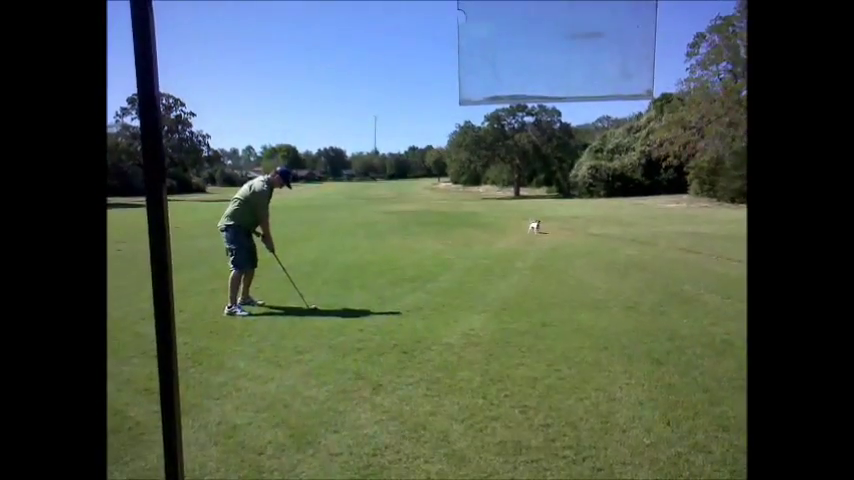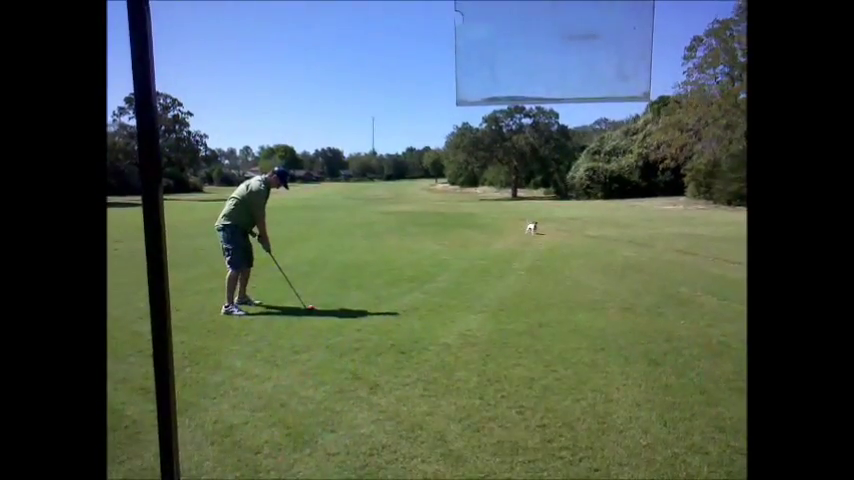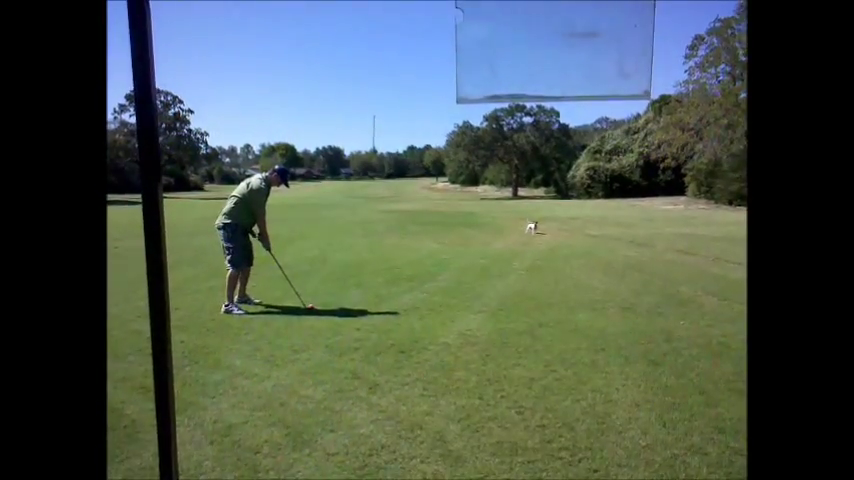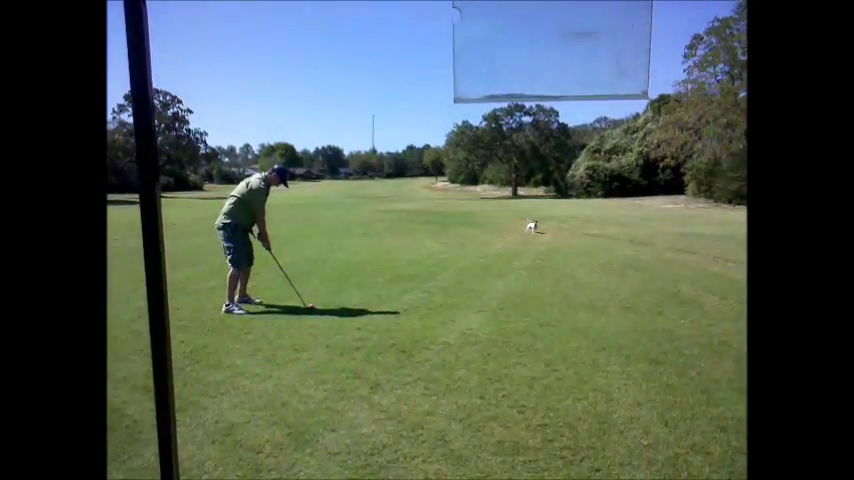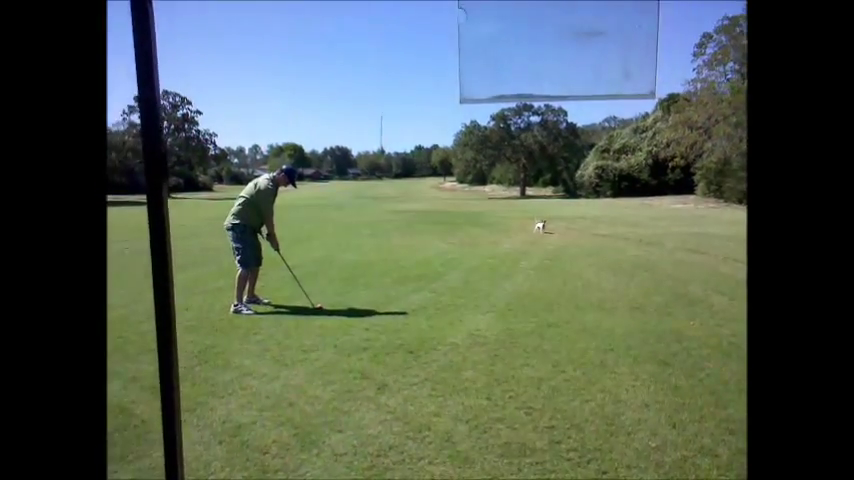
dt=0.1s
person 1, frame 1
left shoulder: (263, 184)
right shoulder: (261, 188)
left elbow: (262, 215)
right elbow: (263, 217)
left wrist: (265, 235)
right wrist: (268, 239)
left hip: (242, 227)
right hip: (233, 226)
left knee: (251, 264)
right knee: (239, 266)
left ankle: (244, 297)
right ankle: (231, 306)
person 1, frame 2
left shoulder: (260, 184)
right shoulder: (259, 188)
left elbow: (258, 215)
right elbow: (259, 217)
left wrist: (261, 235)
right wrist: (265, 239)
left hip: (238, 227)
right hip: (230, 226)
left knee: (246, 263)
right knee: (236, 266)
left ankle: (241, 297)
right ankle: (228, 305)
person 1, frame 3
left shoulder: (261, 182)
right shoulder: (259, 186)
left elbow: (259, 214)
right elbow: (260, 215)
left wrist: (261, 233)
right wrist: (265, 237)
left hip: (239, 225)
right hip: (230, 225)
left knee: (247, 262)
right knee: (236, 265)
left ankle: (241, 296)
right ankle: (228, 304)
person 1, frame 4
left shoulder: (260, 182)
right shoulder: (258, 186)
left elbow: (258, 213)
right elbow: (259, 215)
left wrist: (261, 233)
right wrist: (265, 237)
left hip: (238, 225)
right hip: (230, 225)
left knee: (247, 262)
right knee: (237, 264)
left ankle: (241, 295)
right ankle: (229, 304)
person 1, frame 5
left shoulder: (269, 183)
right shoulder: (266, 186)
left elbow: (267, 214)
right elbow: (268, 215)
left wrist: (269, 234)
right wrist: (273, 237)
left hip: (247, 225)
right hip: (239, 225)
left knee: (255, 262)
right knee: (246, 265)
left ankle: (250, 296)
right ankle: (237, 304)
